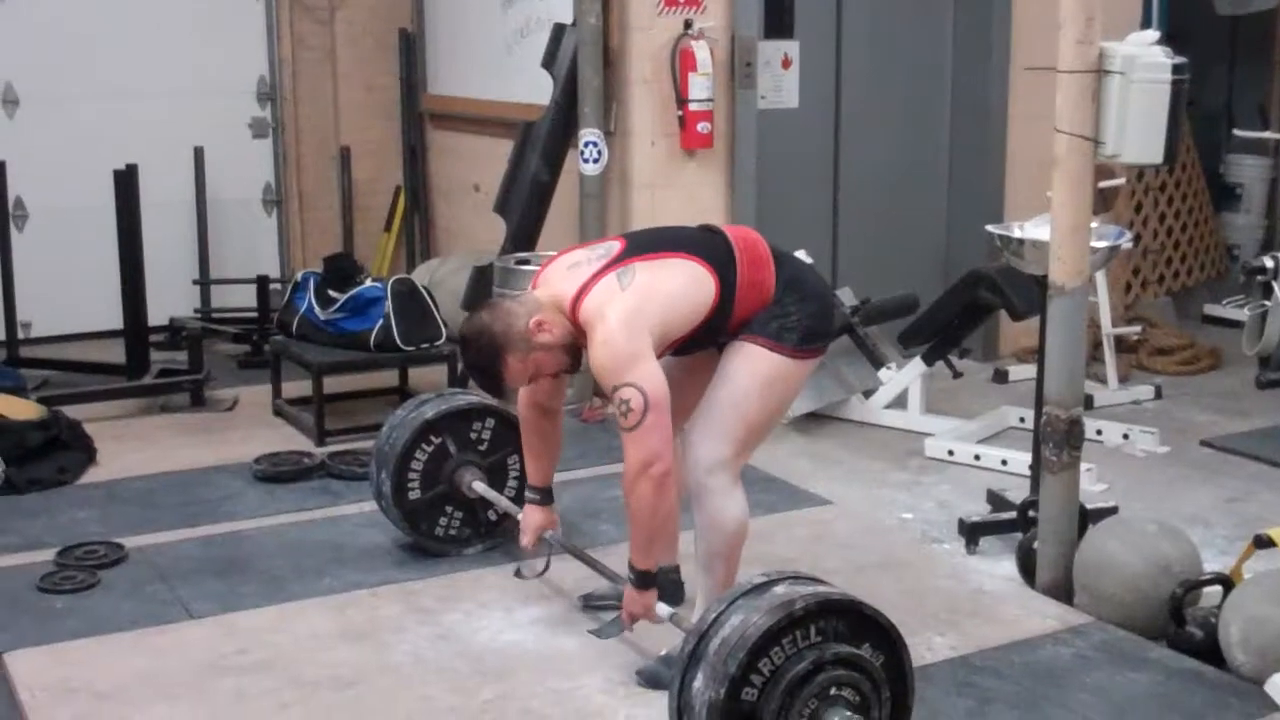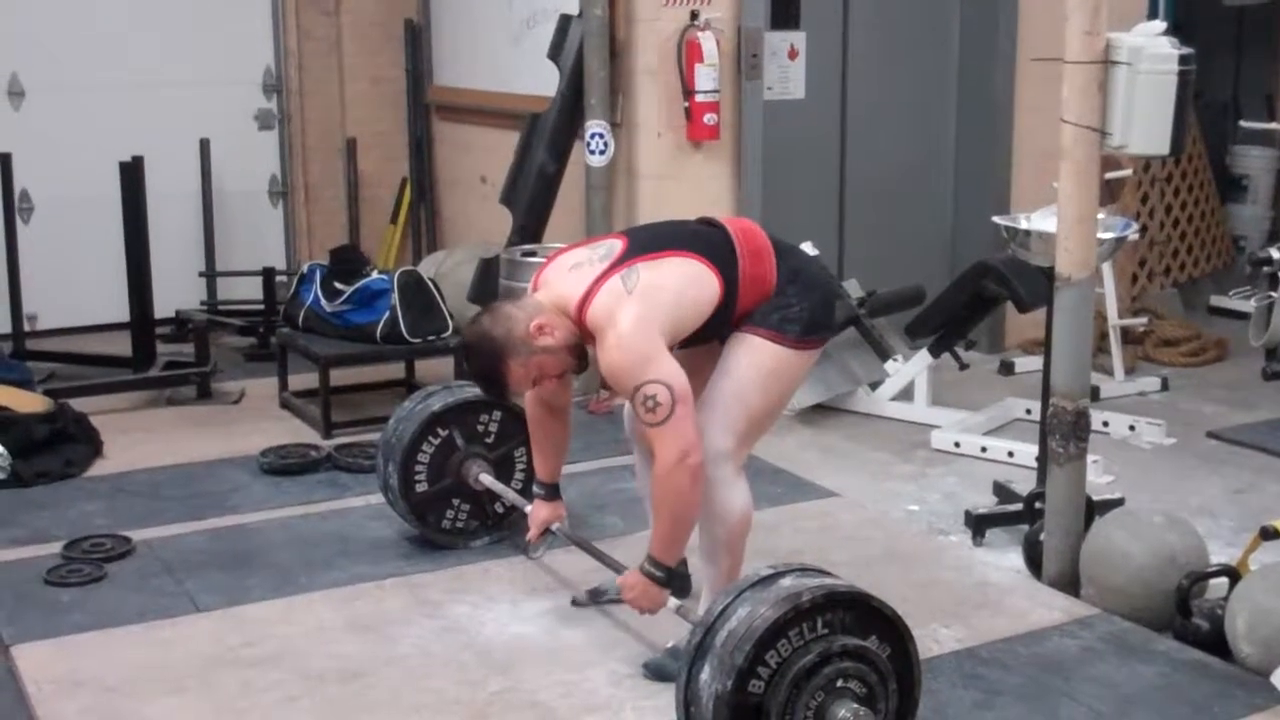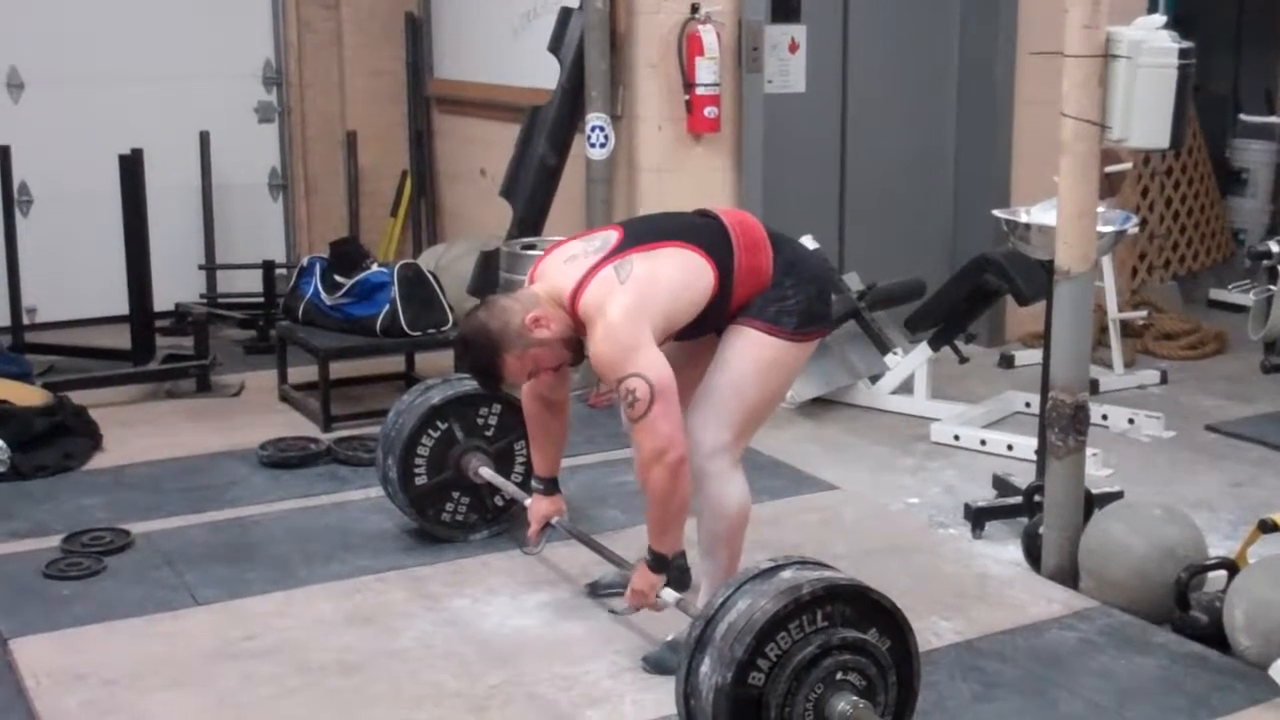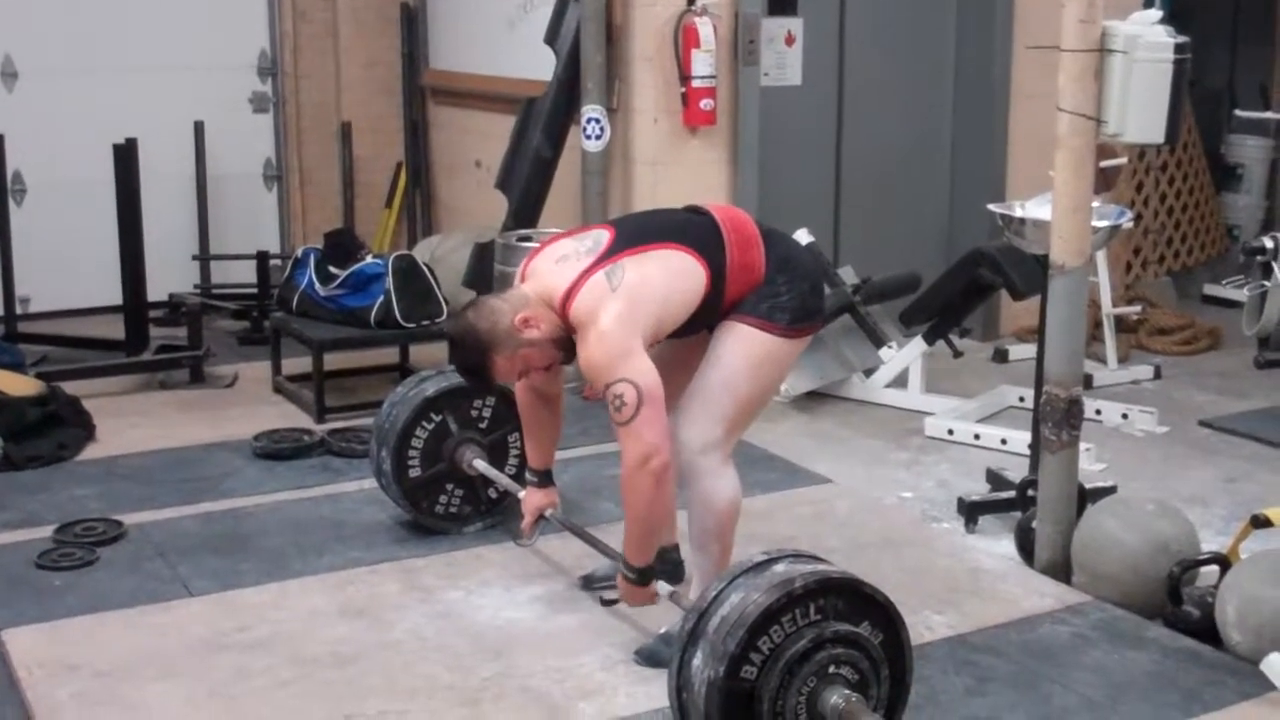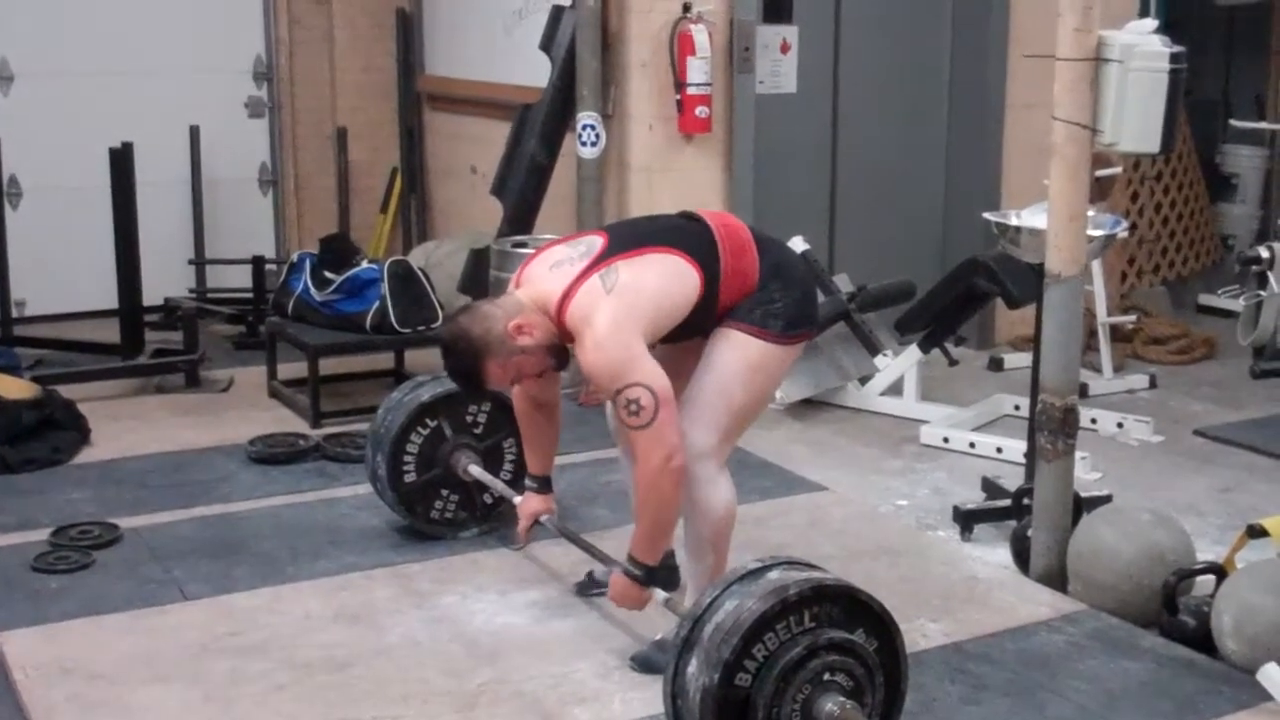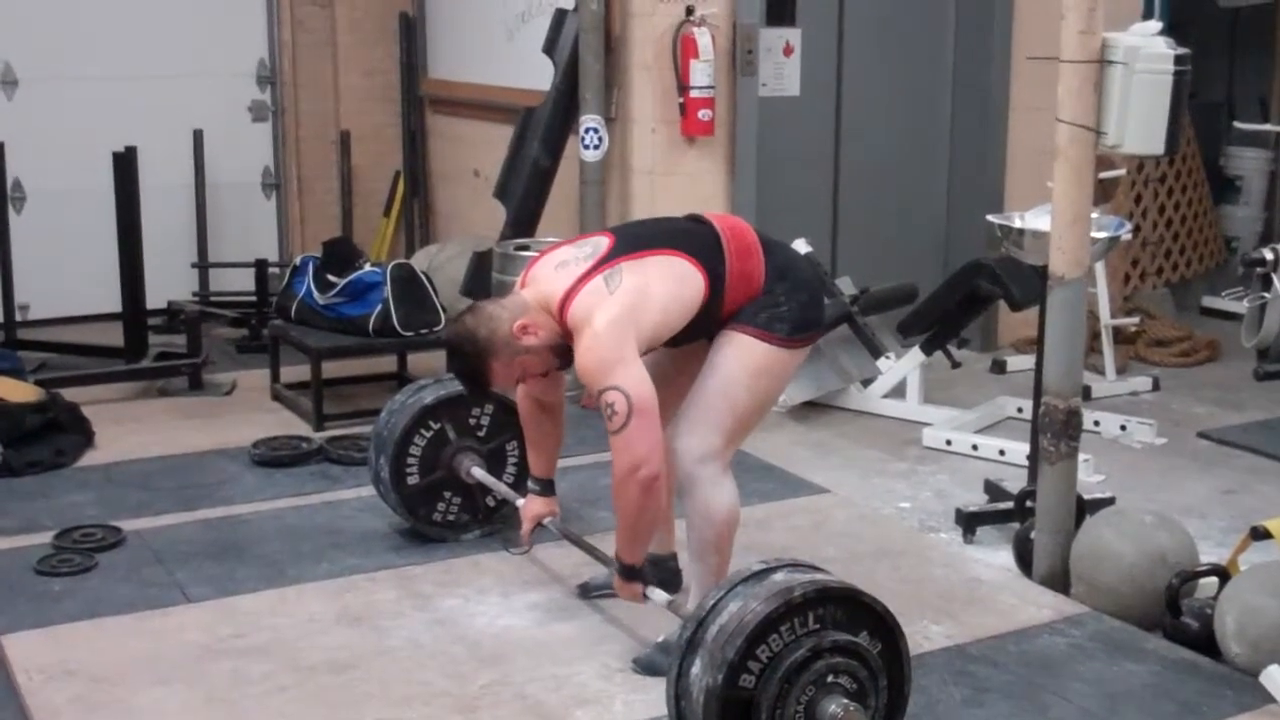
dt=0.5s
person 1, frame 1
left shoulder: (611, 332)
right shoulder: (541, 296)
left elbow: (652, 467)
right elbow: (538, 405)
left wrist: (640, 581)
right wrist: (538, 498)
left hip: (787, 308)
right hip: (728, 299)
left knee: (708, 463)
right knee: (647, 428)
right ankle: (666, 576)
person 1, frame 2
left shoulder: (622, 334)
right shoulder: (542, 297)
left elbow: (684, 457)
right elbow: (547, 403)
left wrist: (655, 573)
right wrist: (546, 492)
left hip: (789, 297)
right hip: (730, 283)
left knee: (713, 453)
right knee: (646, 422)
right ankle: (674, 568)
person 1, frame 3
left shoulder: (612, 325)
right shoulder: (539, 288)
left elbow: (667, 452)
right elbow: (543, 396)
left wrist: (655, 563)
right wrist: (545, 487)
left hip: (785, 290)
right hip: (727, 280)
left knee: (709, 447)
right knee: (644, 414)
right ankle: (671, 564)
person 1, frame 4
left shoulder: (603, 330)
right shoulder: (529, 284)
left elbow: (651, 460)
right elbow: (539, 392)
left wrist: (634, 574)
right wrist: (539, 479)
left hip: (777, 285)
right hip: (719, 267)
left knee: (698, 444)
right knee: (642, 415)
right ankle: (662, 554)
person 1, frame 5
left shoulder: (600, 332)
right shoulder: (522, 290)
left elbow: (668, 460)
right elbow: (536, 398)
left wrist: (638, 573)
right wrist: (537, 484)
left hip: (770, 293)
right hip: (712, 279)
left knee: (696, 450)
right knee: (630, 419)
right ankle: (661, 562)
person 1, frame 6
left shoulder: (598, 335)
right shoulder: (529, 292)
left elbow: (640, 469)
right elbow: (540, 400)
left wrist: (627, 569)
right wrist: (541, 487)
left hip: (777, 295)
right hip: (719, 276)
left knee: (696, 453)
right knee: (639, 422)
right ankle: (659, 563)
